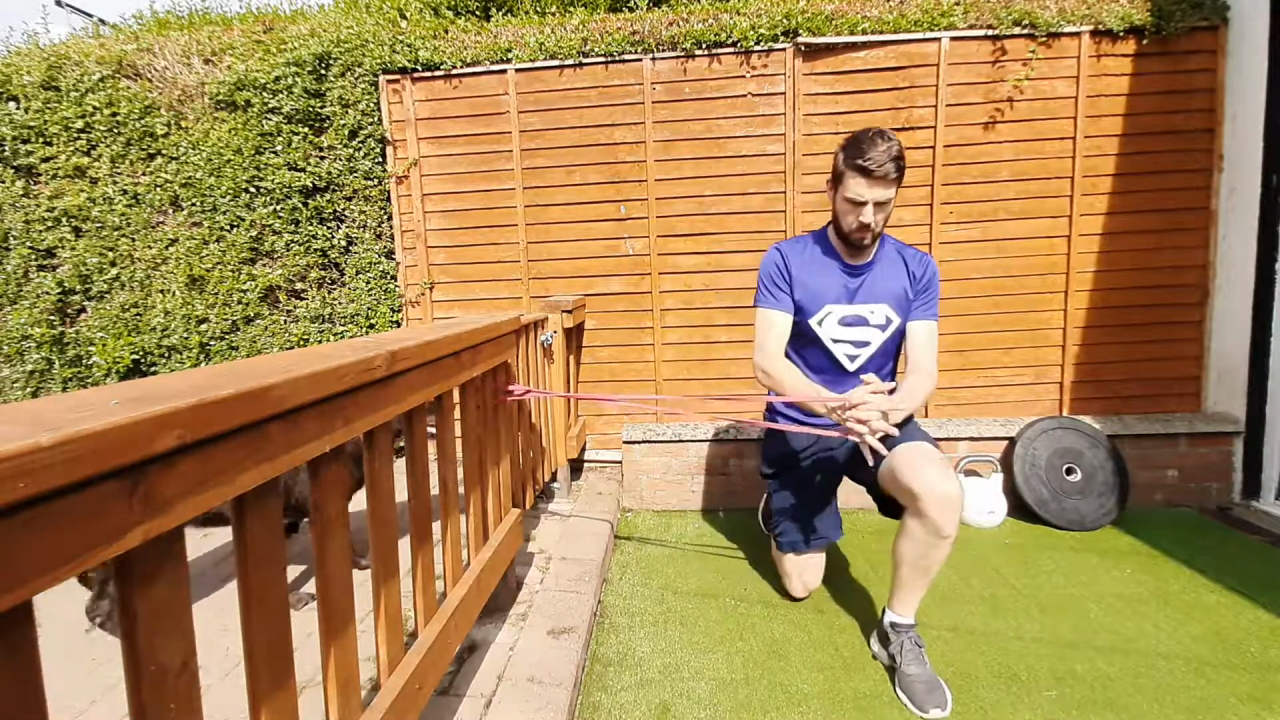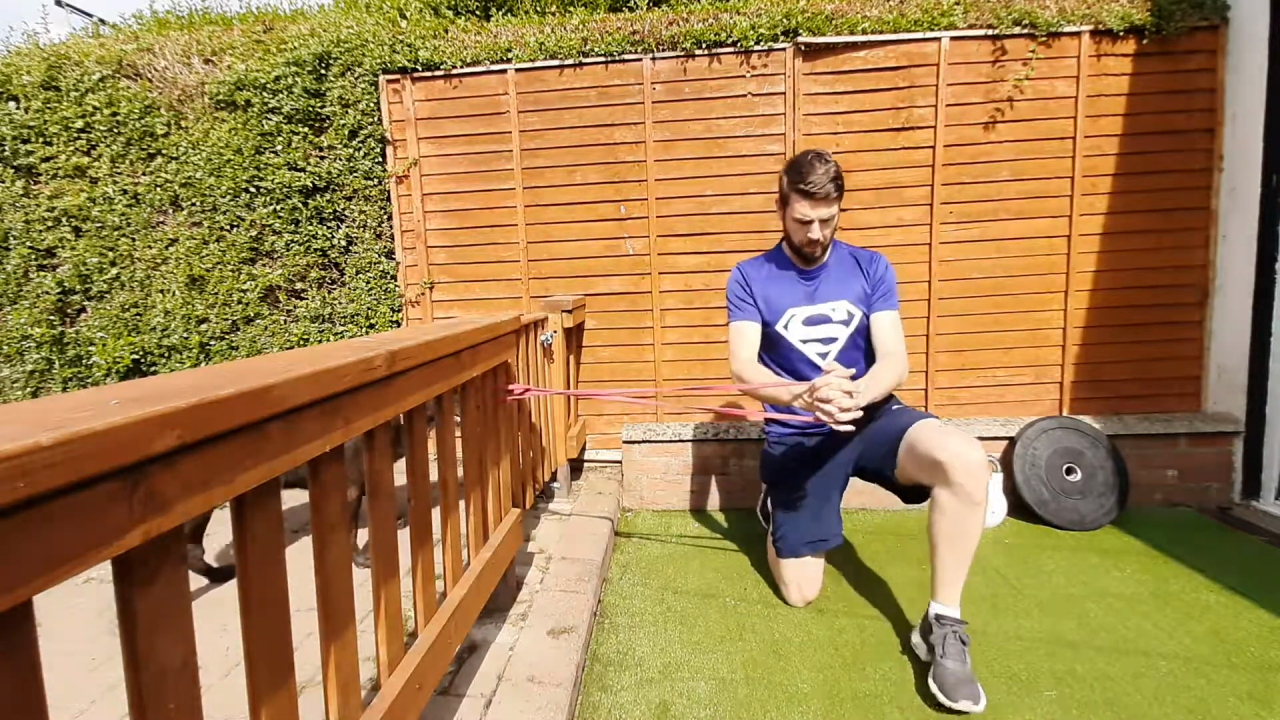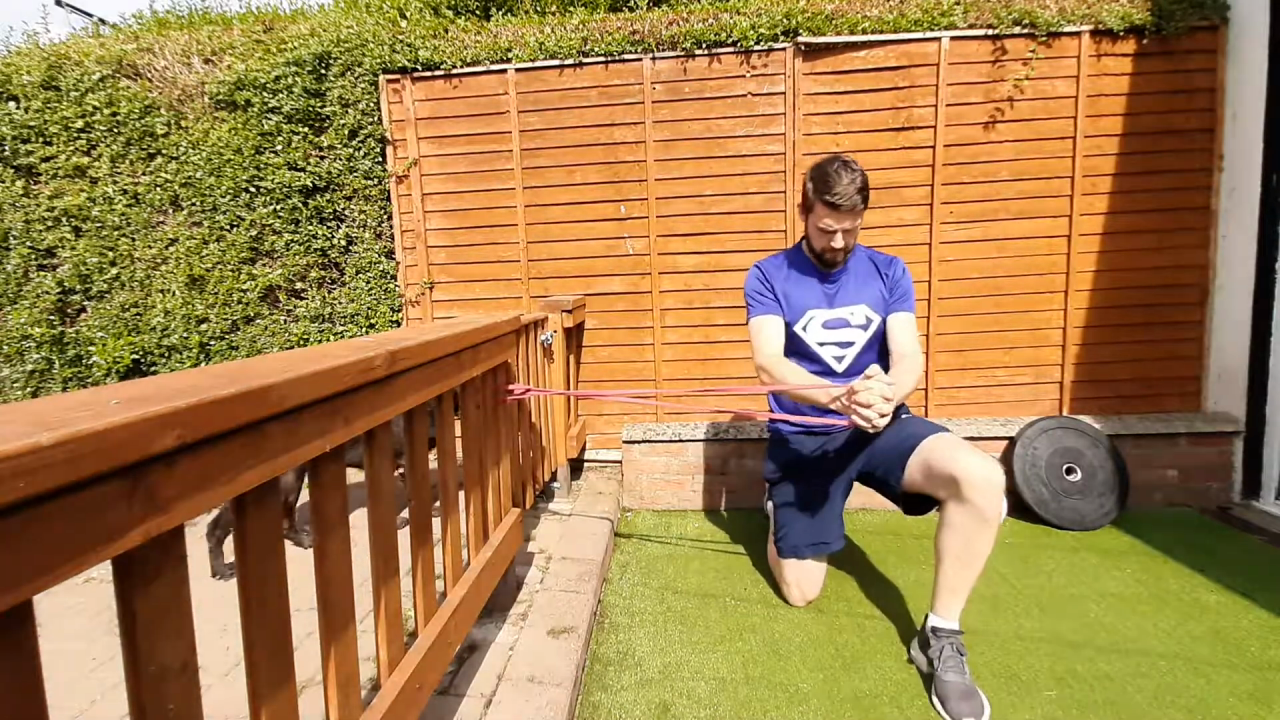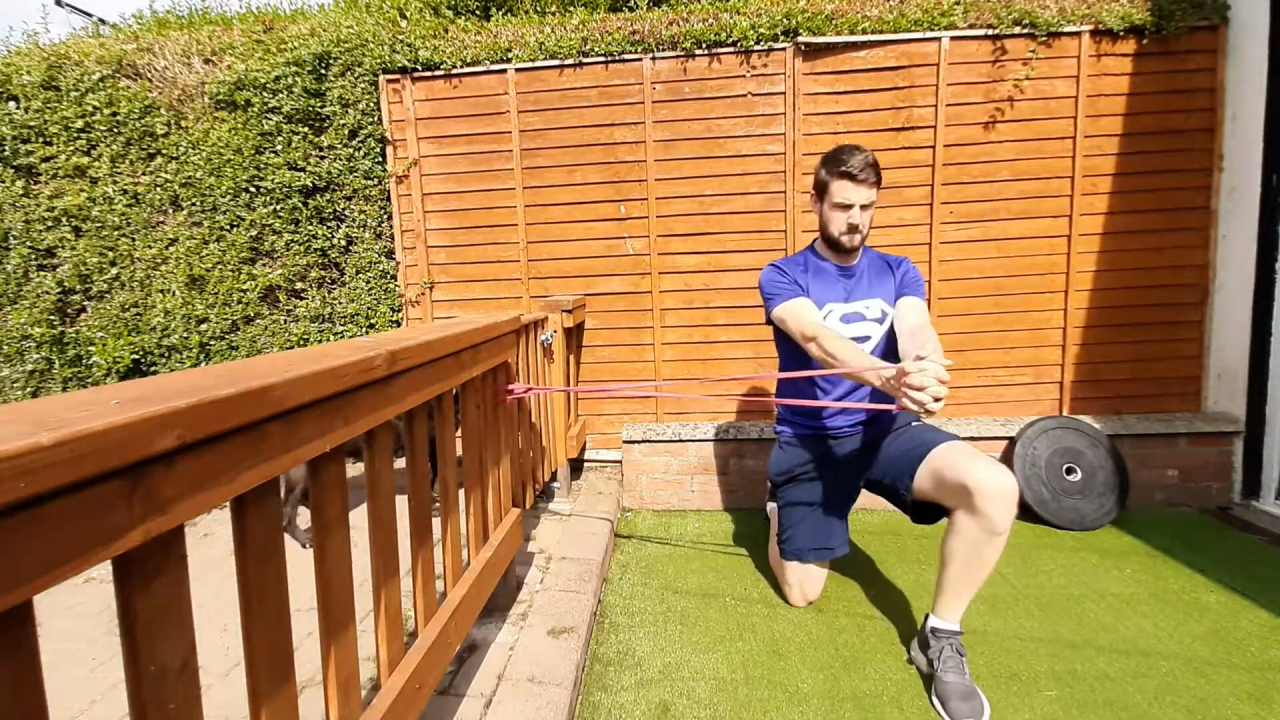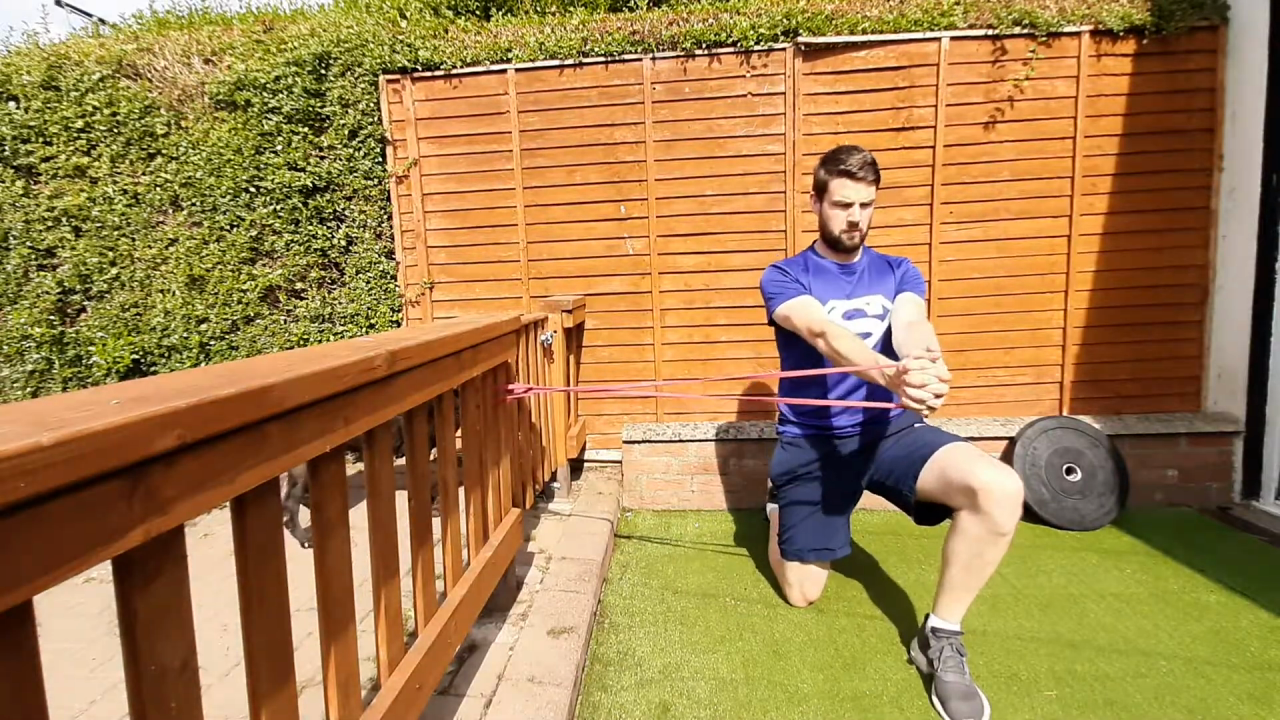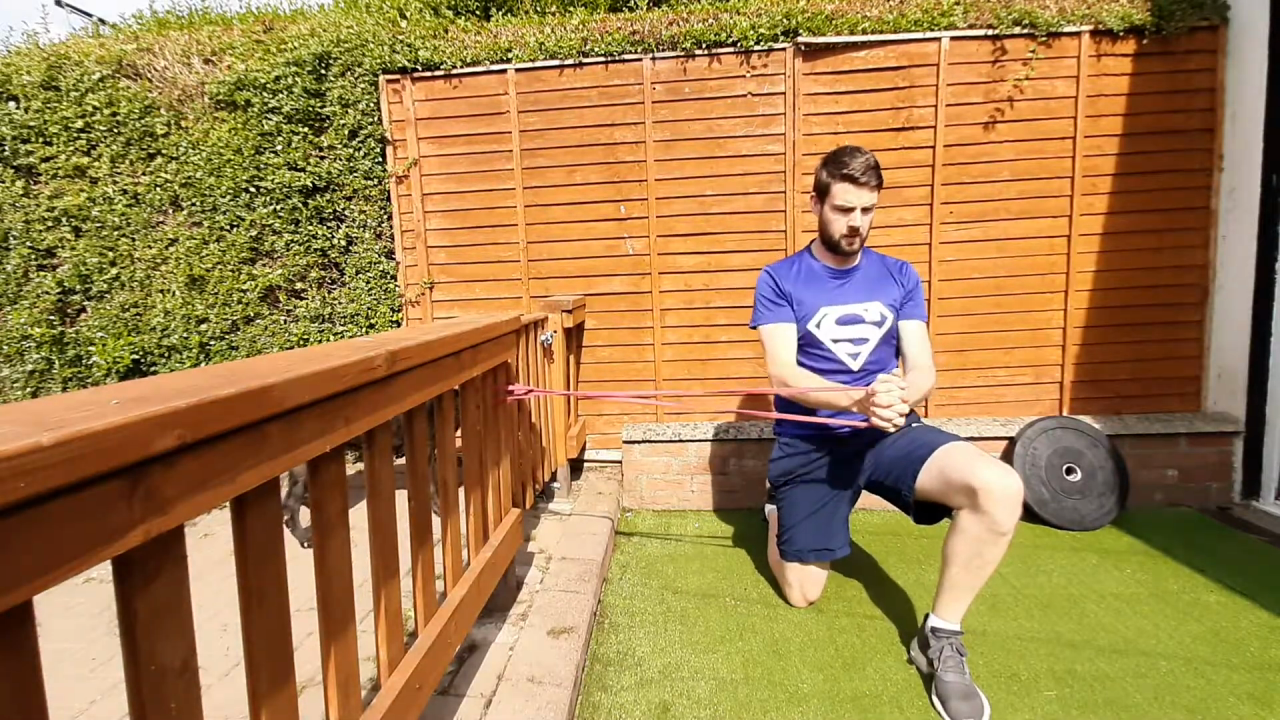
dt=0.5s
person 1, frame 1
left shoulder: (916, 269)
right shoulder: (786, 261)
left elbow: (924, 371)
right elbow: (767, 362)
left wrist: (887, 409)
right wrist: (838, 408)
left hip: (880, 417)
right hip: (798, 426)
left knee: (941, 494)
right knee: (800, 586)
left ankle: (898, 630)
right ankle: (774, 504)
person 1, frame 2
left shoulder: (870, 268)
right shoulder: (750, 278)
left elbow: (894, 361)
right elbow: (742, 368)
left wrist: (852, 395)
right wrist: (804, 397)
left hip: (871, 414)
right hip: (795, 434)
left knee: (965, 458)
right knee: (798, 592)
left ankle: (942, 623)
right ankle: (776, 508)
person 1, frame 3
left shoulder: (889, 272)
right shoulder: (768, 277)
left elbow: (910, 359)
right elbow: (768, 364)
left wrist: (884, 395)
right wrist: (841, 397)
left hip: (880, 425)
right hip: (802, 436)
left knee: (982, 477)
right knee: (799, 592)
left ankle: (940, 635)
right ankle: (780, 507)
person 1, frame 4
left shoulder: (899, 272)
right shoulder: (783, 276)
left elbow: (916, 330)
right elbow: (818, 339)
left wrist: (927, 369)
right wrist: (891, 378)
left hip: (887, 428)
right hip: (810, 439)
left knee: (995, 487)
right knee: (802, 593)
left ankle: (941, 636)
right ankle: (780, 511)
person 1, frame 5
left shoulder: (899, 272)
right shoulder: (784, 277)
left elbow: (912, 329)
right elbow: (823, 334)
left wrist: (927, 364)
right wrist: (893, 375)
left hip: (891, 430)
right hip: (812, 440)
left knee: (1000, 489)
right knee: (803, 593)
left ankle: (941, 637)
right ankle: (781, 512)
person 1, frame 6
left shoulder: (899, 277)
right shoulder: (780, 280)
left elbow: (923, 371)
right elbow: (782, 373)
left wrist: (897, 396)
right wrist: (859, 399)
left hip: (889, 432)
right hip: (809, 441)
left knee: (999, 488)
right knee: (801, 594)
left ankle: (940, 637)
right ankle: (778, 513)
